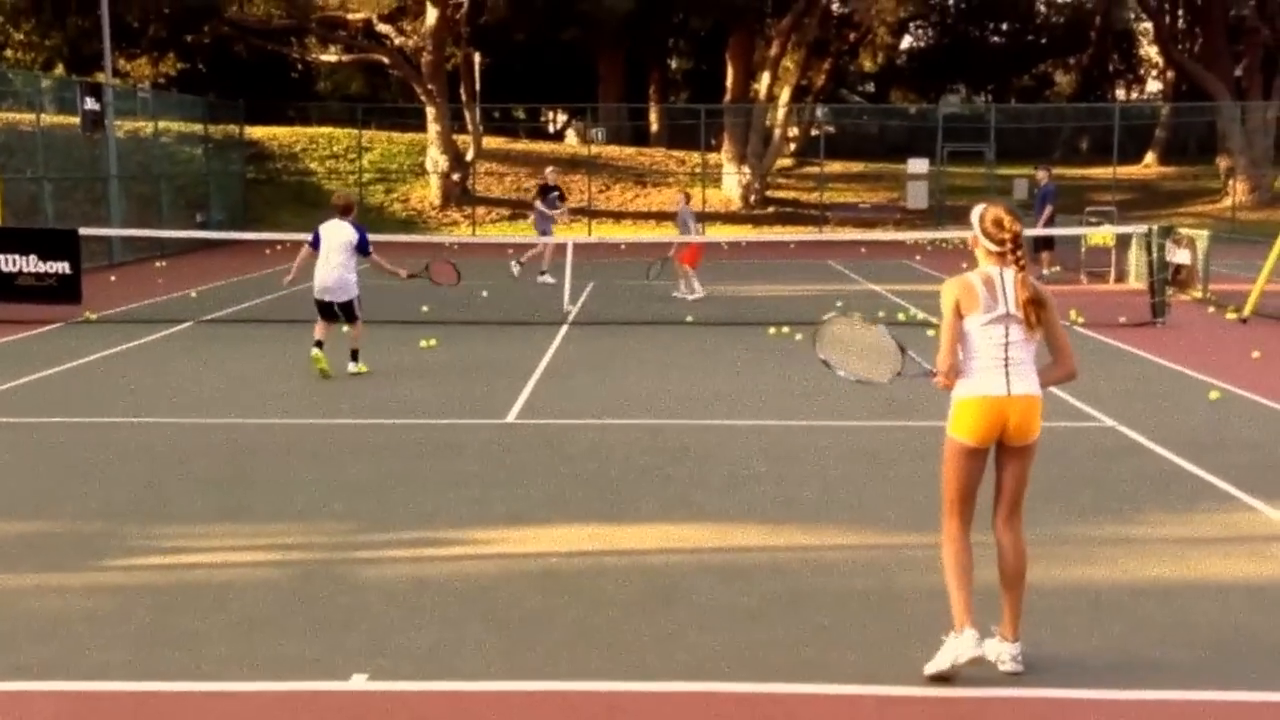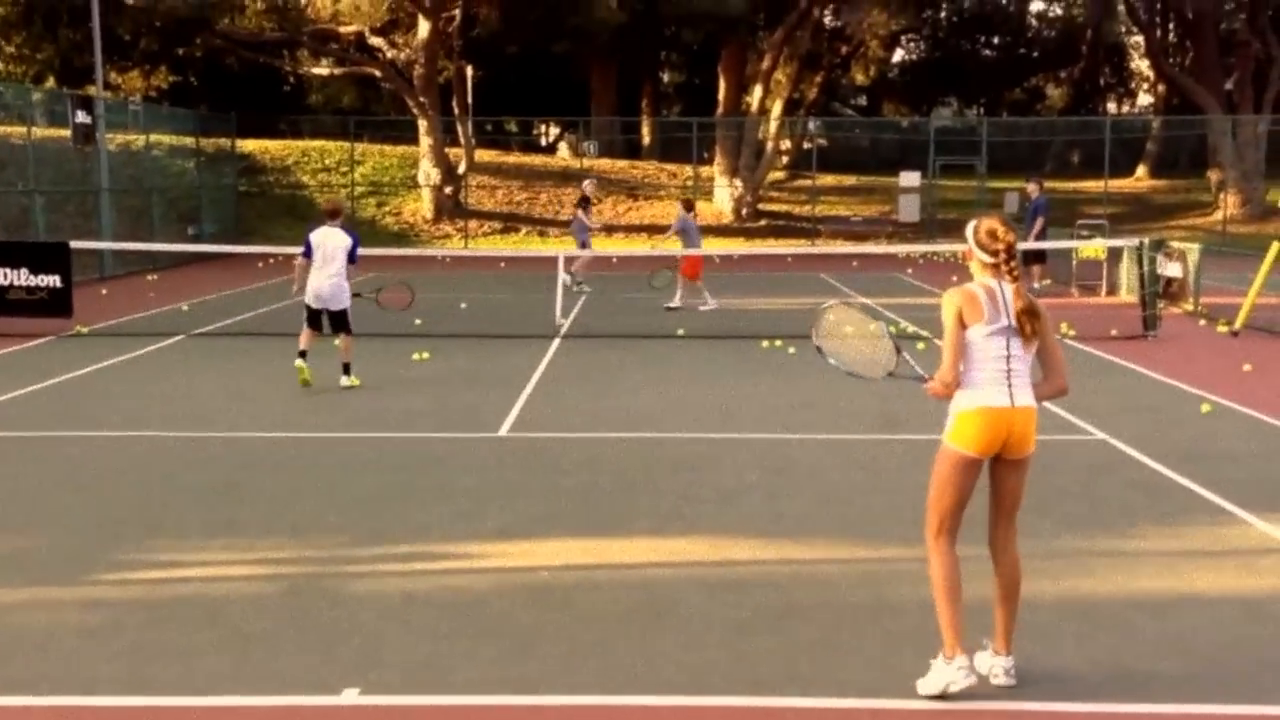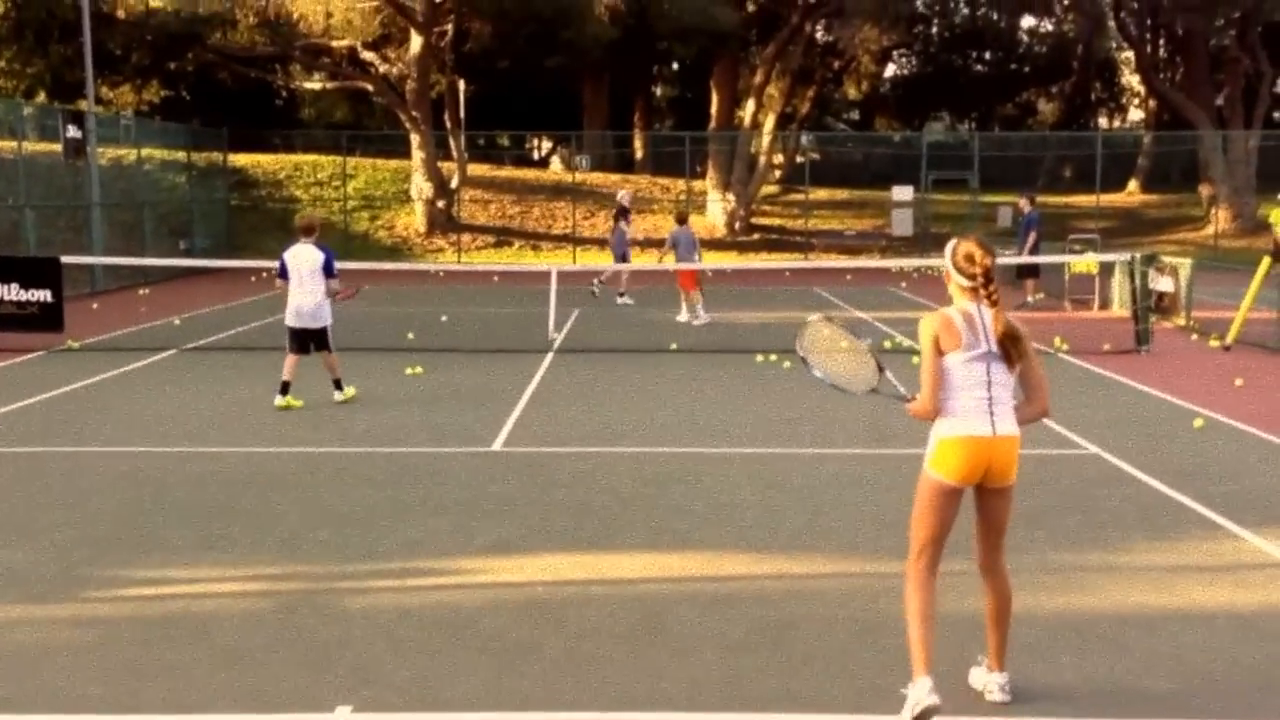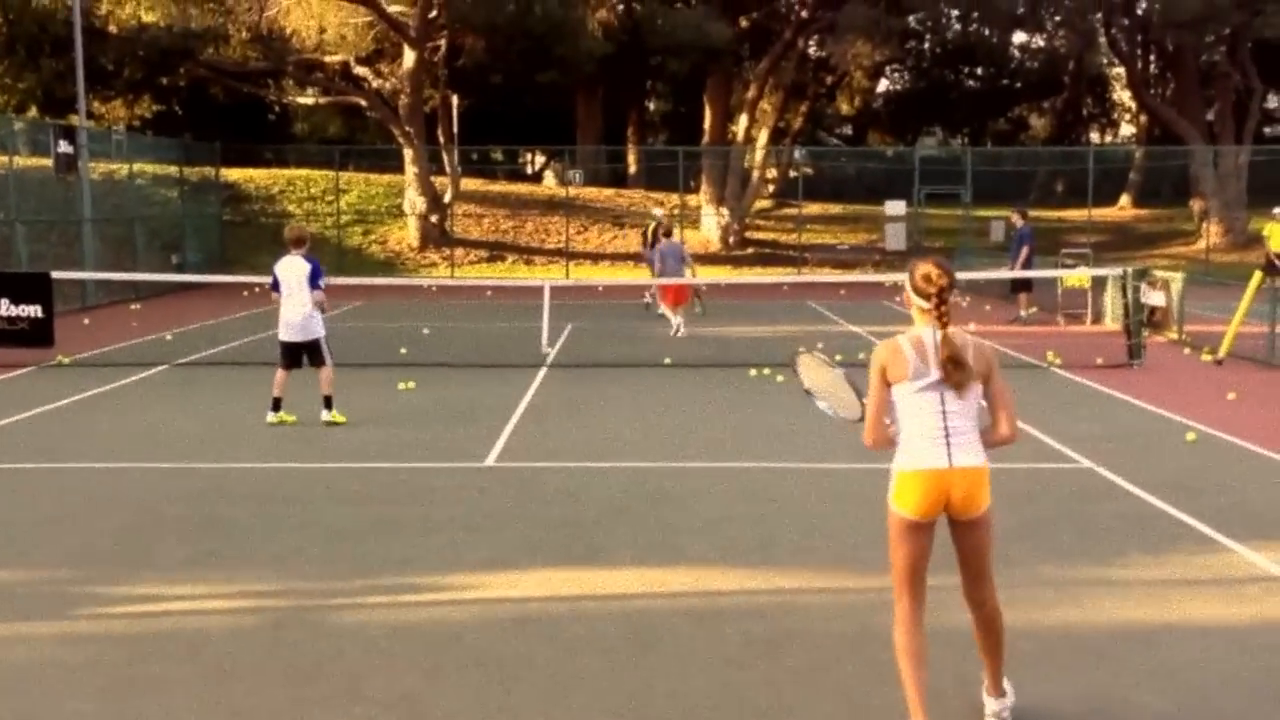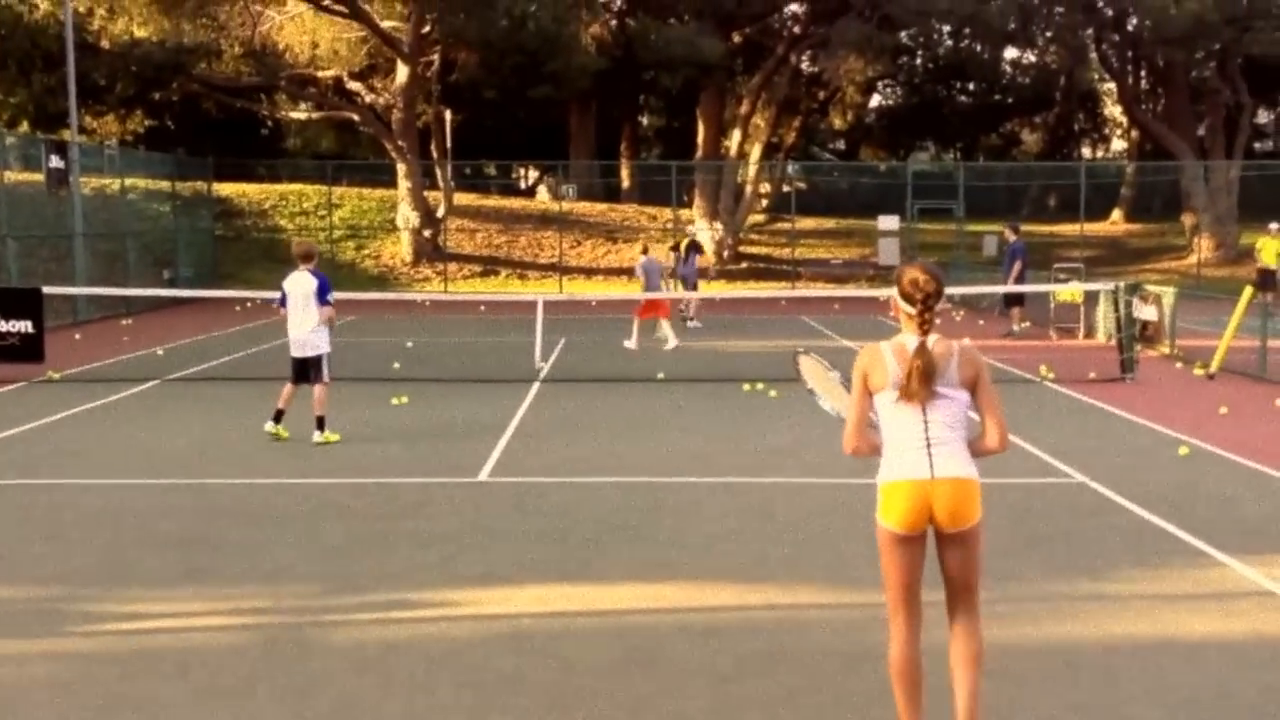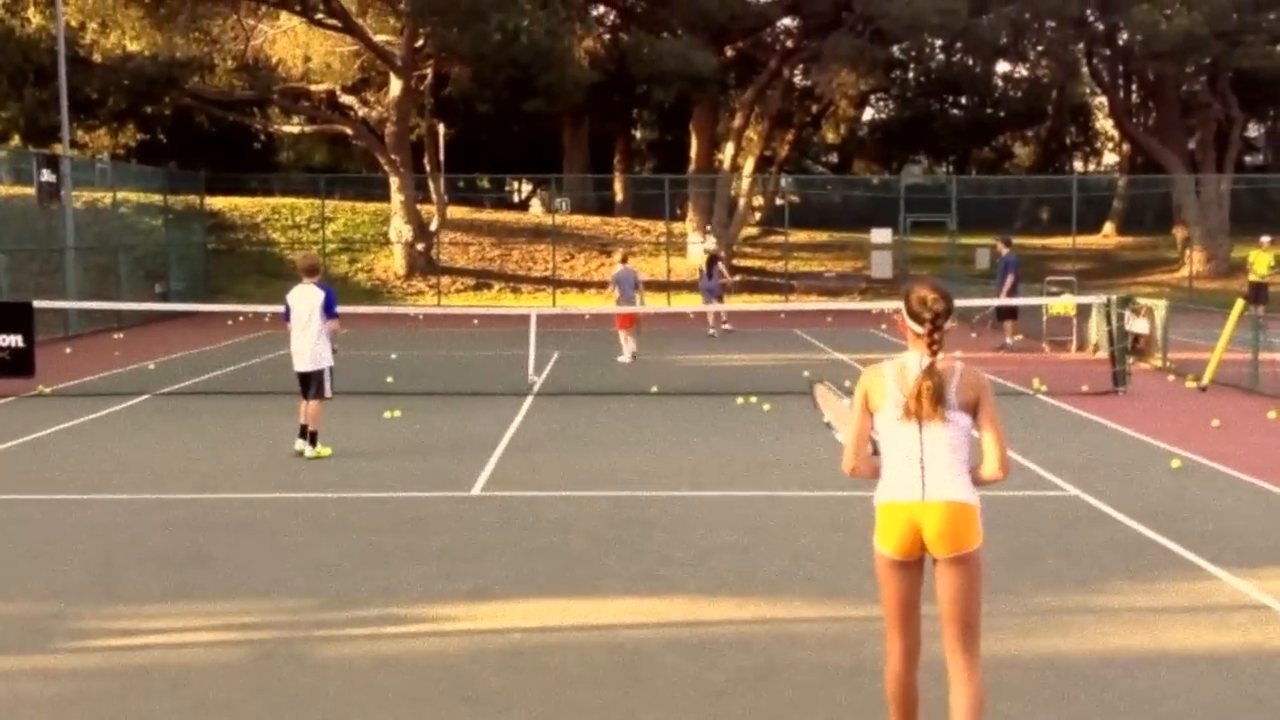
dt=0.3s
person 1, frame 1
left shoulder: (959, 287)
right shoulder: (1035, 292)
left elbow: (947, 365)
right elbow: (1066, 367)
left wrist: (949, 379)
right wrist: (1016, 384)
left hip: (974, 407)
right hip: (1025, 407)
left knee: (956, 524)
right knee: (1008, 523)
left ankle: (963, 631)
right ankle: (1008, 642)
person 1, frame 2
left shoulder: (959, 298)
right shoulder: (1030, 305)
left elbow: (951, 376)
right elbow: (1058, 383)
left wrist: (939, 387)
right wrist: (1010, 396)
left hip: (974, 420)
right hip: (1022, 421)
left knee: (939, 538)
right knee: (1002, 540)
left ankle: (953, 658)
right ankle: (1001, 655)
person 1, frame 3
left shoulder: (937, 324)
right shoulder: (1010, 328)
left elbow: (929, 404)
right elbow: (1038, 405)
left wrist: (918, 409)
right wrist: (994, 421)
left hip: (954, 448)
right hip: (1004, 448)
left knee: (920, 568)
right knee: (992, 562)
right ankle: (995, 672)
person 1, frame 4
left shoulder: (888, 352)
right shoulder: (979, 352)
left elbow: (874, 437)
right elbow: (1006, 431)
left hip: (915, 480)
right hip: (971, 478)
left knee: (908, 605)
right knee: (981, 592)
person 1, frame 5
left shoulder: (871, 360)
right shoulder: (967, 358)
left elbow: (854, 443)
right elbow: (996, 440)
left hip: (900, 492)
right hip: (959, 489)
left knee: (904, 621)
right knee: (964, 613)
person 1, frame 6
left shoulder: (873, 378)
right shoulder: (971, 380)
left elbow: (853, 464)
right elbow: (996, 466)
left hip: (895, 516)
right hip: (955, 515)
left knee: (902, 650)
right knee: (963, 656)
person 2, frame 1
left shoulder: (323, 228)
right shoulder: (357, 232)
left elbow: (306, 251)
right elbow: (372, 259)
left wrist: (293, 273)
right wrist: (397, 271)
left hip: (321, 282)
right hip: (344, 282)
left knee: (324, 320)
right knee: (355, 321)
left ankle: (317, 349)
right ankle: (355, 363)
person 2, frame 2
left shoulder: (313, 235)
right shoulder: (350, 238)
left elbow: (302, 263)
right elbow: (349, 270)
left wrist: (298, 284)
left hip: (314, 290)
right hip: (337, 291)
left knee: (309, 328)
right knee: (344, 333)
left ankle: (301, 360)
right ankle: (347, 376)
person 2, frame 3
left shoulder: (287, 254)
right shoulder: (323, 254)
left elbow: (280, 283)
right elbow: (334, 286)
right wrist: (327, 294)
left hip: (295, 309)
right hip: (318, 309)
left knee: (293, 352)
right knee: (327, 351)
left ankle: (282, 395)
right ankle: (340, 390)
person 2, frame 4
left shoulder: (279, 266)
right shoulder: (312, 264)
left elbow: (275, 296)
right elbow: (319, 297)
right wrist: (324, 307)
left hip: (287, 324)
right hip: (309, 323)
left knee: (284, 367)
right knee: (324, 365)
left ankle: (275, 412)
right ankle: (328, 410)
person 2, frame 5
left shoulder: (288, 281)
right shoulder: (320, 279)
left elbow: (284, 312)
right elbow: (328, 313)
right wrist: (332, 324)
left hip: (296, 339)
right hip: (316, 339)
left knee: (294, 382)
right knee: (320, 384)
left ankle: (274, 423)
right ankle: (320, 431)
person 2, frame 6
left shoulder: (291, 294)
right shoulder: (325, 292)
left elbow: (289, 326)
right elbow: (333, 325)
right wrist: (330, 344)
left hip: (298, 353)
right hip: (319, 353)
left knee: (306, 397)
right knee: (316, 398)
left ankle: (301, 440)
right ankle: (312, 445)
